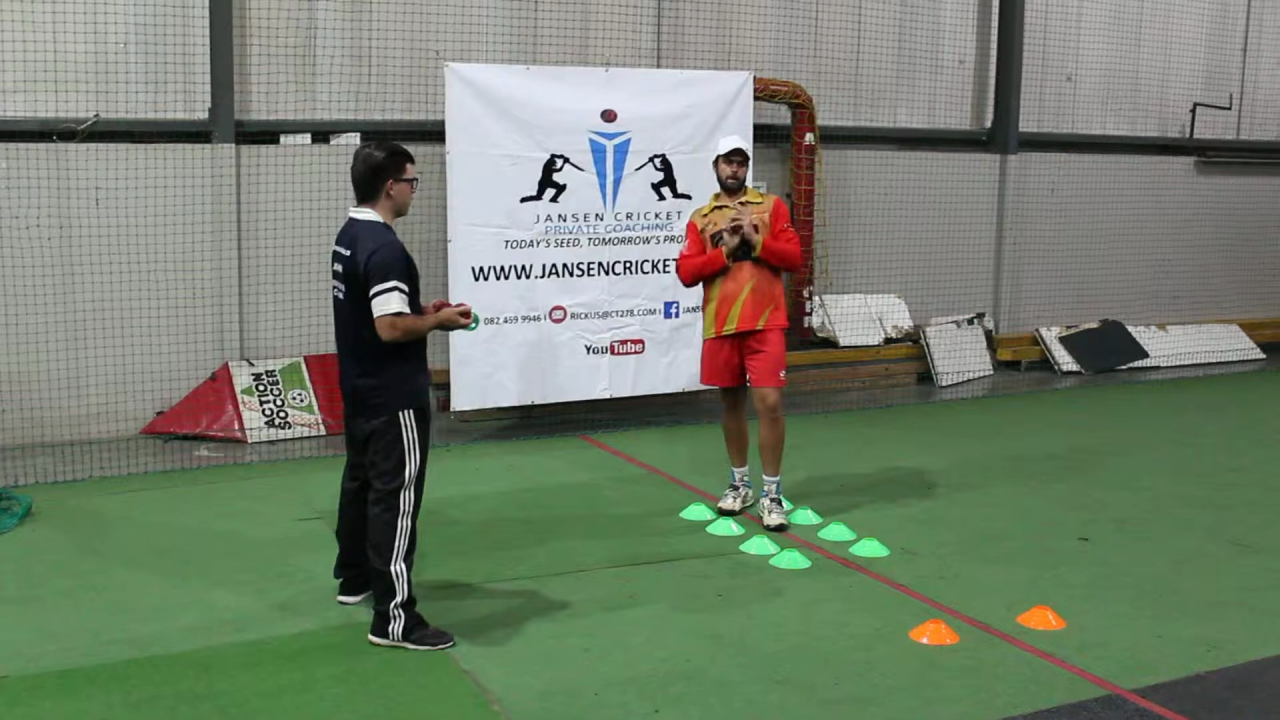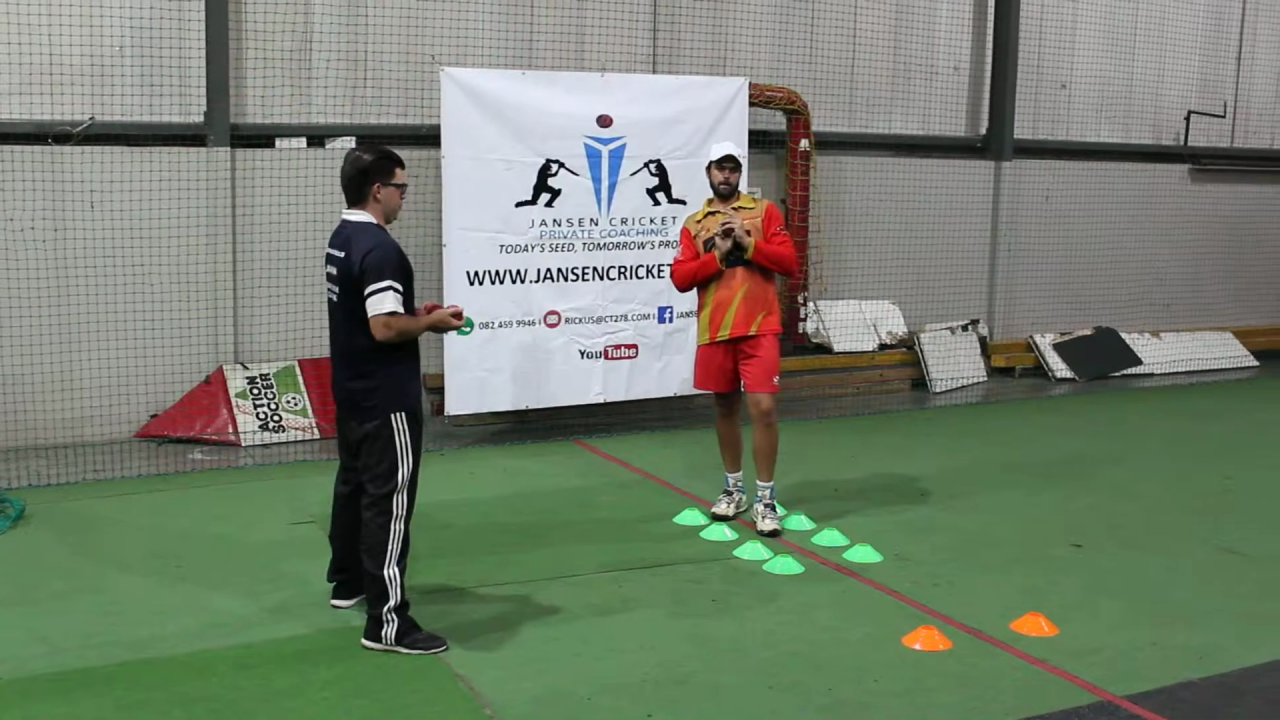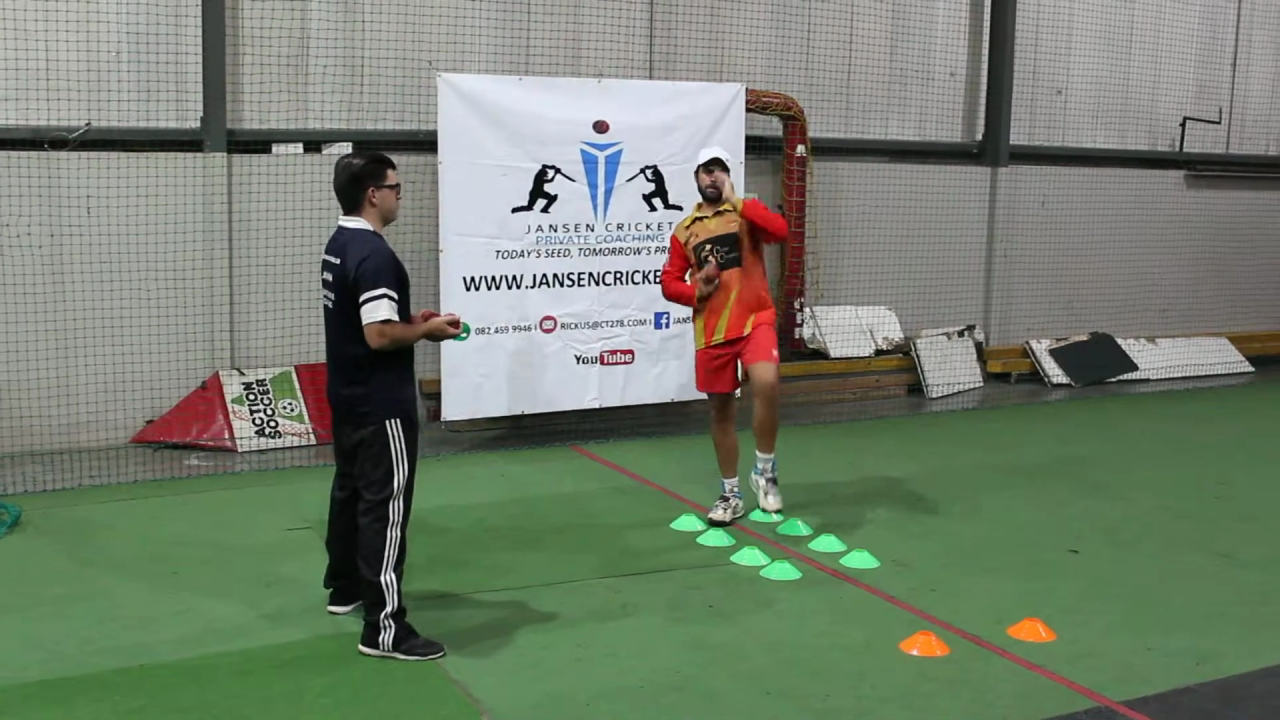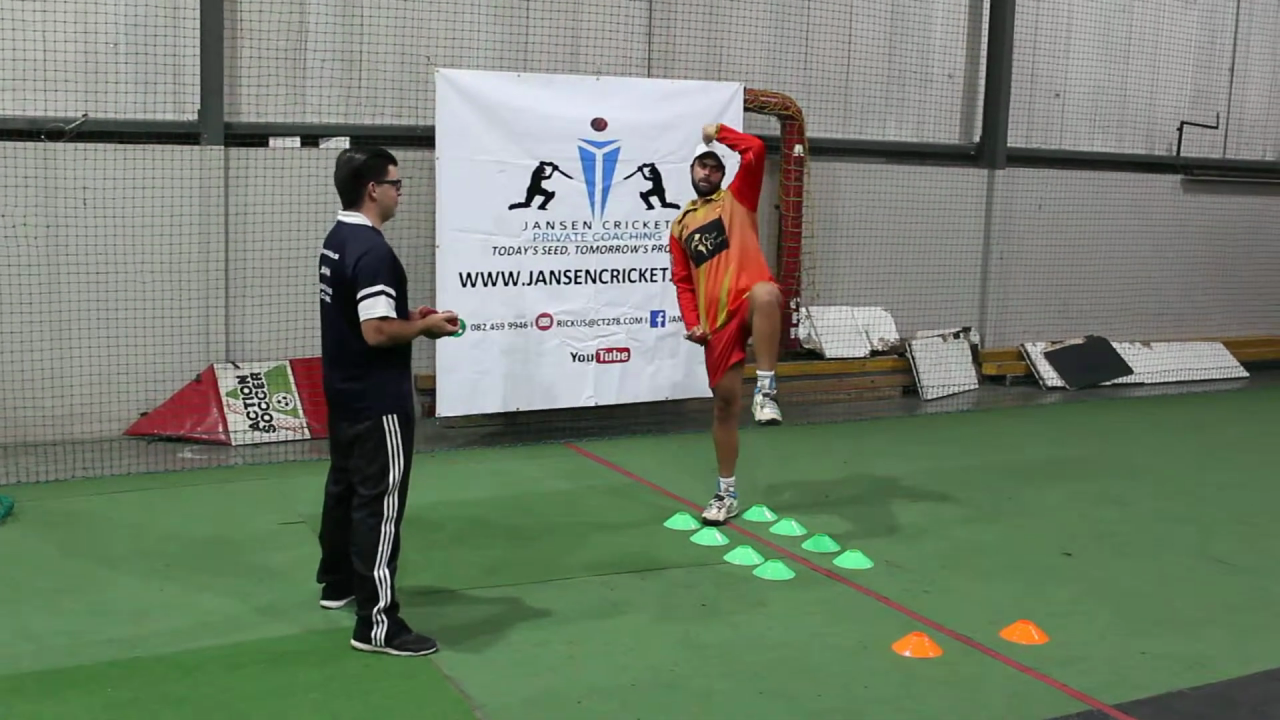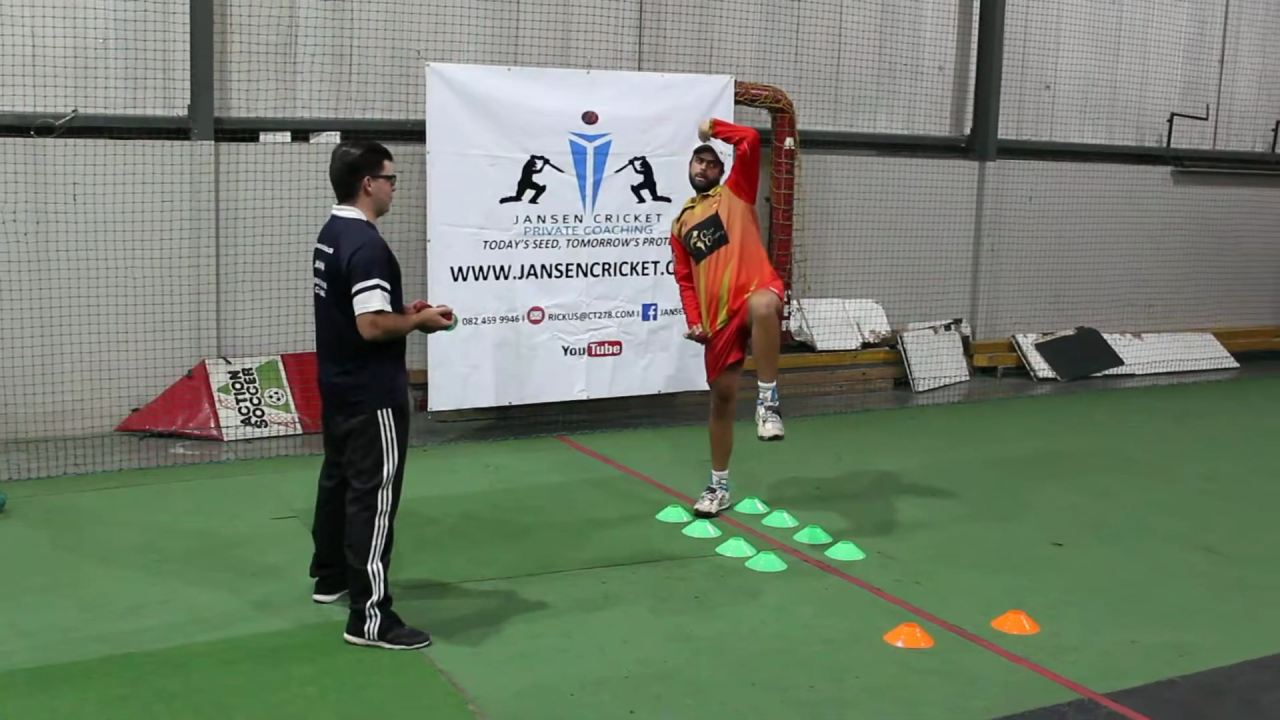
dt=0.7s
person 1, frame 1
left shoulder: (349, 235)
right shoulder: (384, 248)
right elbow: (391, 328)
left wrist: (420, 311)
right wrist: (438, 320)
left hip: (360, 389)
right hip: (393, 397)
left knee: (362, 482)
right knee: (395, 498)
left ankle: (354, 578)
right ankle: (394, 618)
person 1, frame 2
left shoulder: (342, 238)
right shoulder: (379, 248)
right elbow: (385, 327)
left wrist: (414, 312)
right wrist: (431, 322)
left hip: (353, 391)
right hip: (386, 399)
left knee: (354, 485)
right knee: (388, 502)
left ankle: (348, 582)
right ankle: (386, 621)
person 1, frame 3
left shoulder: (339, 244)
right shoulder: (374, 255)
right elbow: (379, 335)
left wrist: (410, 319)
right wrist: (427, 329)
left hip: (349, 396)
right hip: (380, 405)
left knee: (351, 491)
right knee: (385, 508)
left ankle: (345, 587)
right ankle: (384, 627)
person 1, frame 4
left shoulder: (337, 239)
right shoulder: (373, 251)
right elbow: (377, 332)
left wrist: (408, 316)
right wrist: (425, 326)
left hip: (345, 391)
right hip: (377, 400)
left knee: (345, 486)
right knee: (380, 503)
left ankle: (338, 582)
right ankle: (376, 622)
person 1, frame 5
left shoulder: (330, 234)
right shoulder: (367, 246)
right elbow: (372, 326)
left wrist: (401, 310)
right wrist: (419, 321)
left hip: (338, 385)
right hip: (371, 395)
left knee: (339, 479)
right knee: (373, 497)
left ankle: (330, 576)
right ankle: (369, 616)
person 2, frame 1
left shoulder: (771, 206)
right shoulder: (700, 218)
left elbow: (794, 258)
right elbow: (686, 273)
left wrist: (755, 239)
right wrist: (725, 250)
left hip: (765, 324)
right hip: (720, 326)
left knee: (769, 404)
right knee: (732, 403)
left ankle: (771, 494)
right ankle: (739, 484)
person 2, frame 2
left shoulder: (764, 210)
right shoulder: (694, 223)
left elbow: (788, 262)
right elbow: (681, 278)
left wrist: (747, 241)
right wrist: (718, 254)
left hip: (758, 329)
right hip: (714, 331)
left knee: (763, 408)
right knee: (725, 407)
left ankle: (765, 499)
right ankle: (733, 489)
person 2, frame 3
left shoulder: (745, 210)
right shoulder: (684, 230)
left elbow: (779, 230)
right elbow: (669, 282)
left wrist: (737, 204)
right wrist: (694, 292)
left hip: (755, 320)
right hip: (712, 330)
left knee: (767, 382)
right knee: (721, 409)
left ankle: (765, 469)
right ankle: (730, 494)
person 2, frame 4
left shoulder: (738, 198)
right shoulder: (680, 225)
left elbow: (755, 150)
right elbow: (683, 282)
left wrist: (718, 132)
right wrist: (692, 323)
left hip: (751, 302)
right hip: (717, 318)
left knee: (766, 293)
right knee: (724, 402)
left ankle: (765, 390)
right ankle: (726, 492)
person 2, frame 5
left shoulder: (736, 192)
right shoulder: (681, 223)
left elbow: (750, 140)
right elbow: (685, 279)
left wrist: (712, 126)
right wrist: (694, 321)
left hip: (757, 291)
right hip: (718, 317)
left knee: (761, 306)
right knee: (721, 398)
left ankle: (767, 400)
right ankle: (718, 486)
